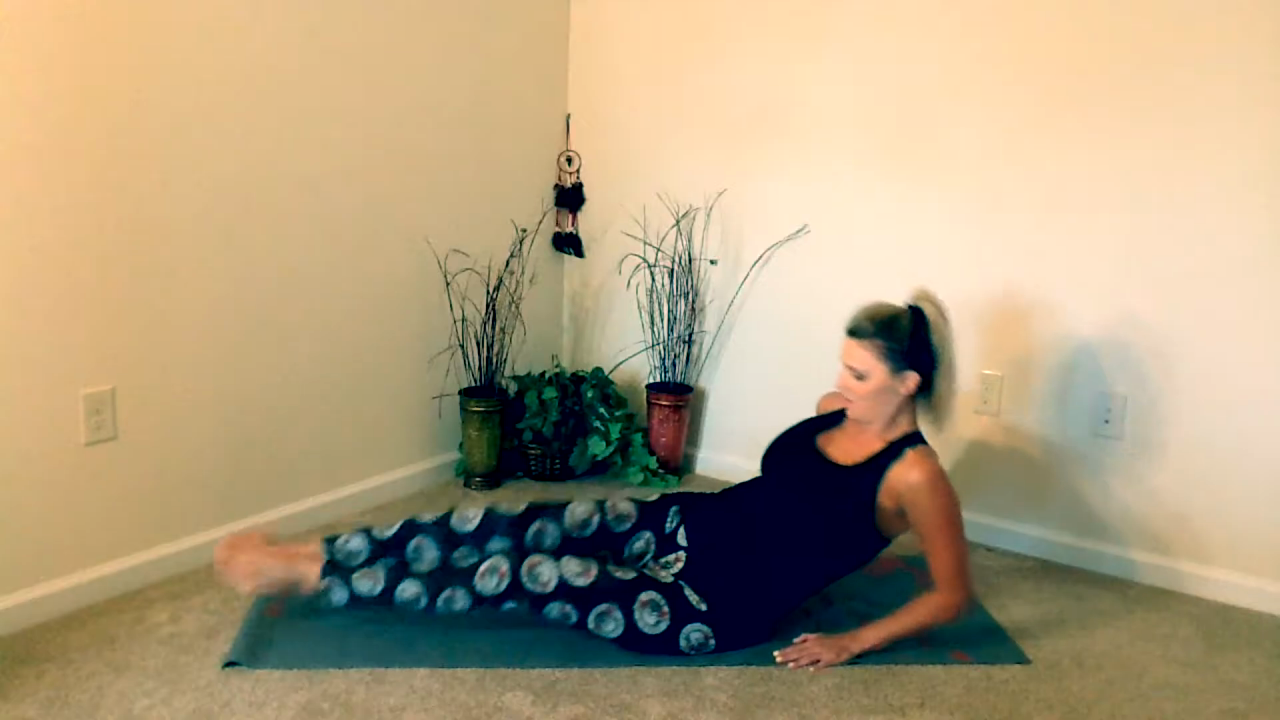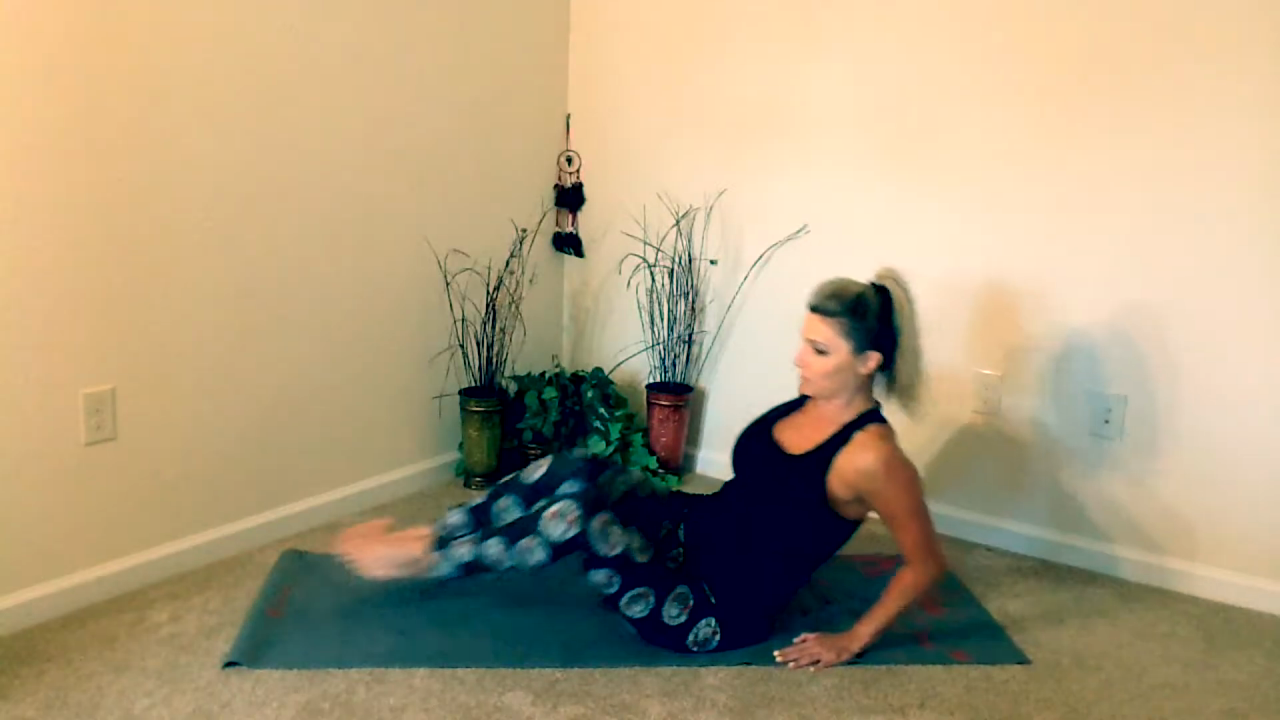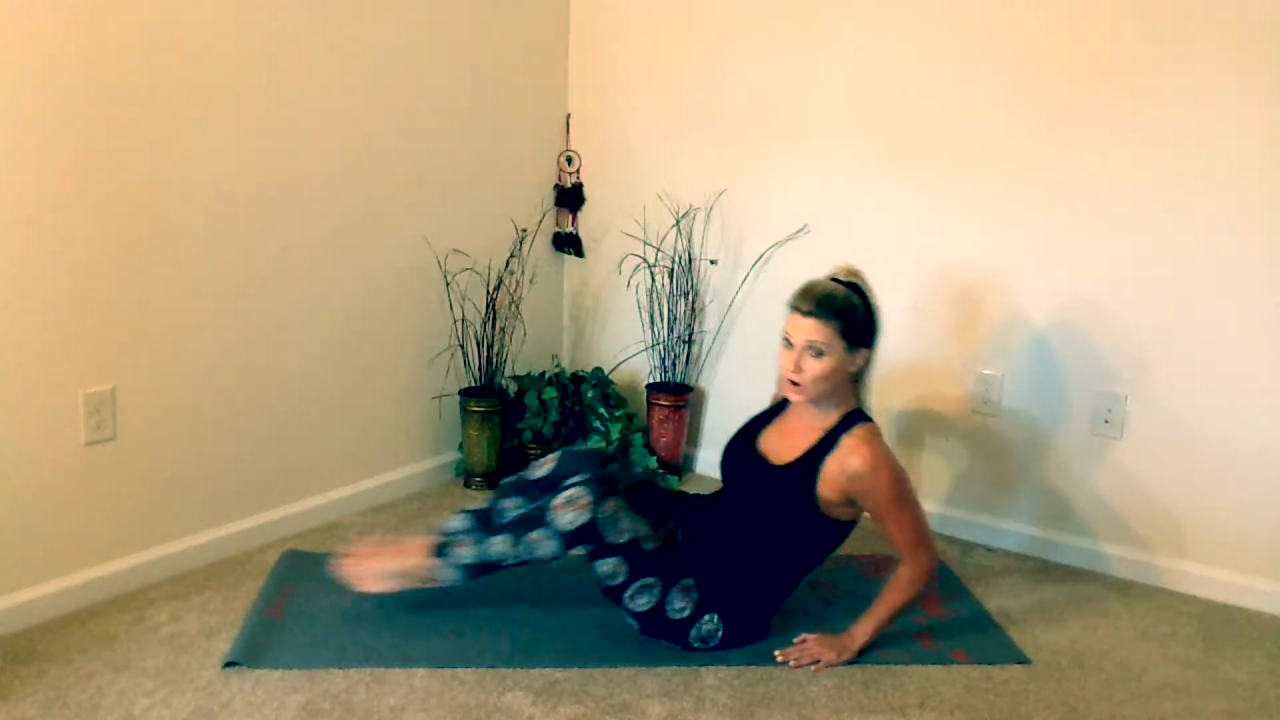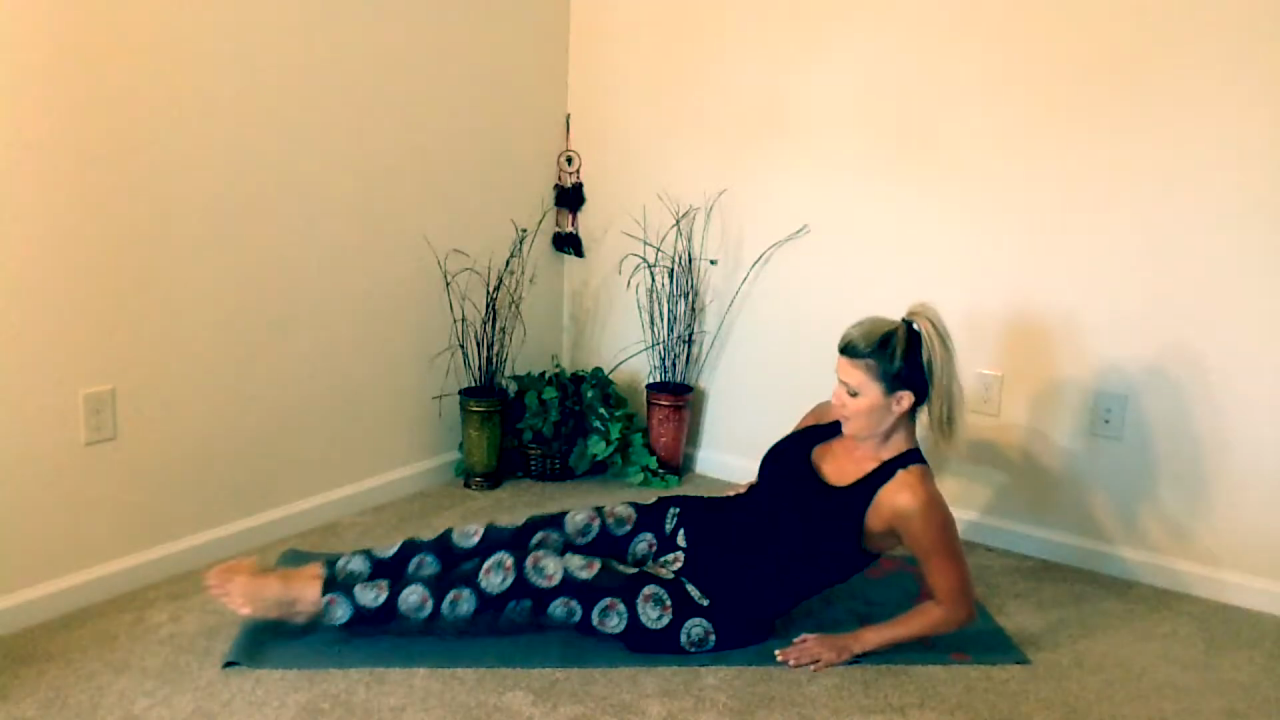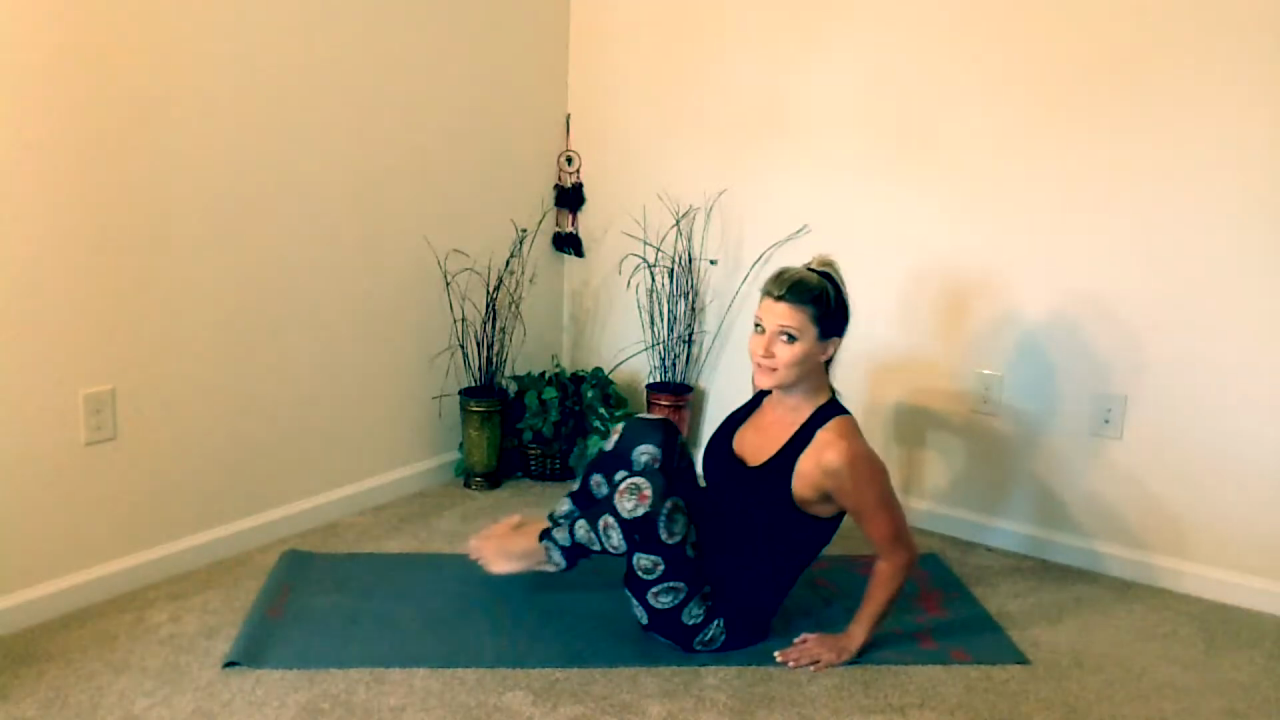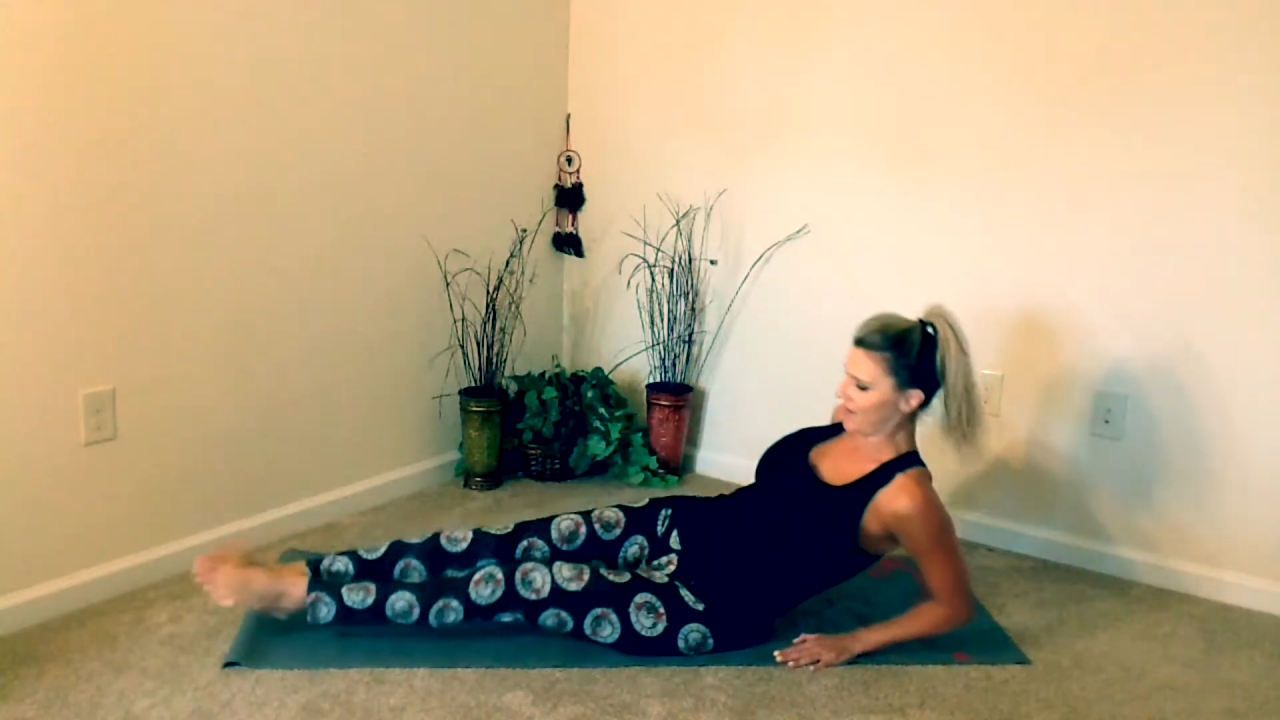
dt=0.5s
person 1, frame 1
left shoulder: (914, 476)
right shoulder: (840, 412)
left elbow: (950, 589)
left wrist: (850, 645)
left hip: (714, 612)
right hip: (689, 528)
left knee: (518, 574)
right knee: (517, 529)
left ankle: (317, 577)
right ankle: (318, 560)
person 1, frame 2
left shoulder: (872, 456)
right shoulder: (811, 398)
left elbow: (927, 564)
left wrist: (851, 642)
left hip: (708, 616)
right hip: (693, 535)
left knee: (573, 505)
right knee: (573, 472)
left ankle: (434, 554)
right ankle: (444, 539)
person 1, frame 3
left shoulder: (861, 459)
right shoulder: (795, 396)
left elbow: (920, 561)
left wrist: (850, 641)
left hip: (708, 613)
right hip: (698, 534)
left knee: (584, 495)
right knee: (580, 468)
left ankle: (436, 563)
right ankle: (443, 550)
person 1, frame 4
left shoulder: (908, 499)
right shoulder: (833, 423)
left elbow: (956, 603)
left wrist: (851, 644)
left hip: (713, 613)
right hip: (687, 531)
left knee: (518, 575)
right knee: (510, 539)
left ankle: (308, 601)
right ankle: (316, 582)
person 1, frame 5
left shoulder: (836, 452)
right shoulder: (773, 388)
left elbow: (897, 553)
left wrist: (850, 640)
left hip: (709, 615)
left knee: (639, 479)
right knee: (645, 440)
left ankle: (550, 547)
right ankle: (561, 535)
person 1, frame 6
left shoulder: (905, 499)
right shoulder: (848, 426)
left elbow: (952, 603)
left wrist: (849, 642)
left hip: (707, 613)
right hip: (680, 529)
left knee: (513, 586)
right knee: (501, 548)
left ankle: (298, 596)
right ankle: (293, 581)
